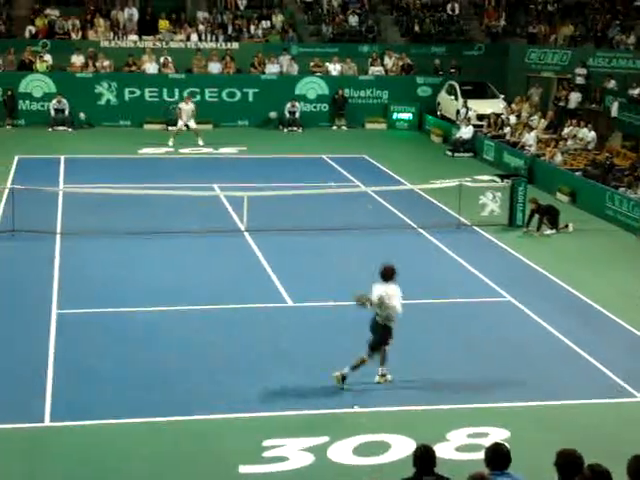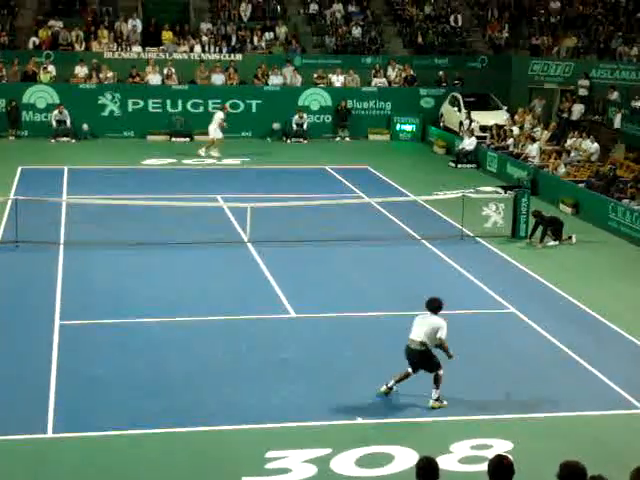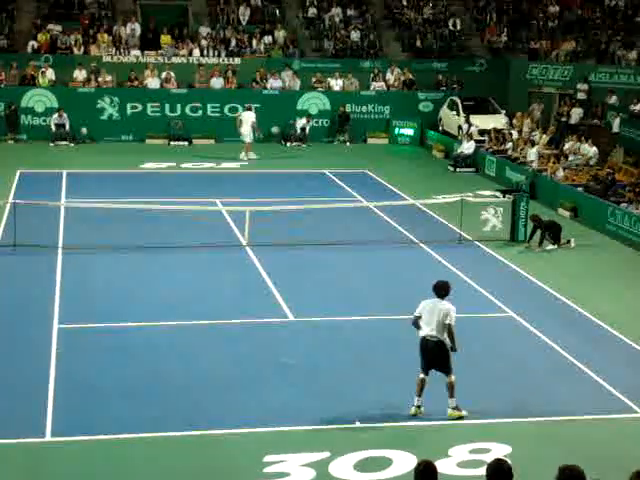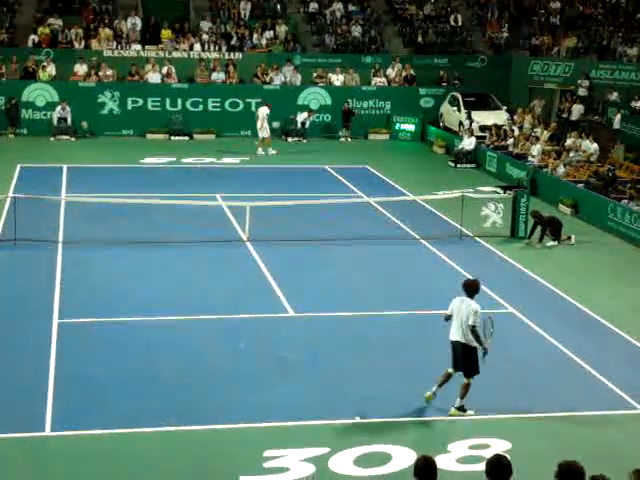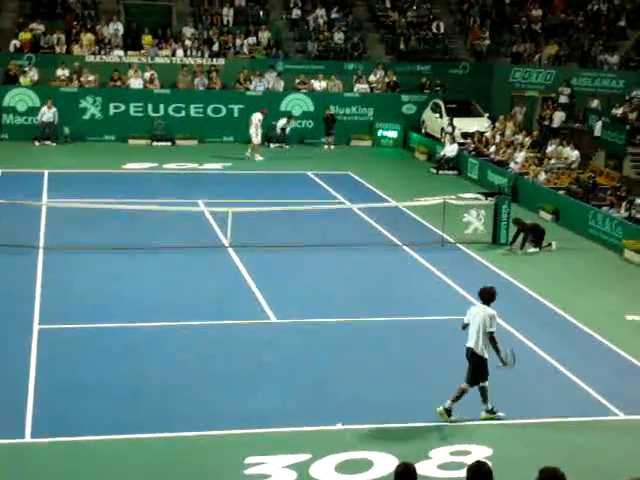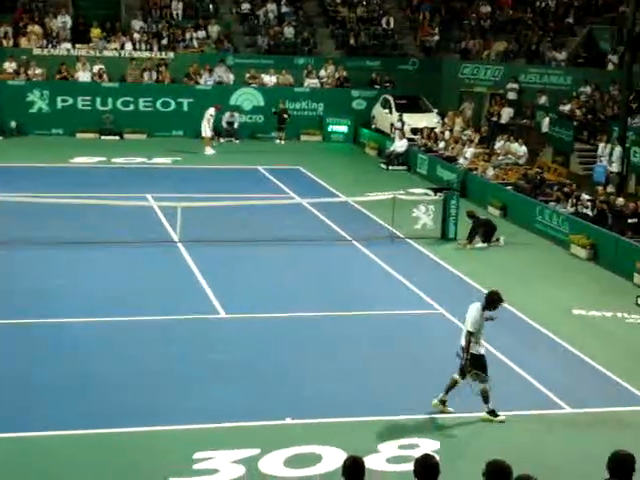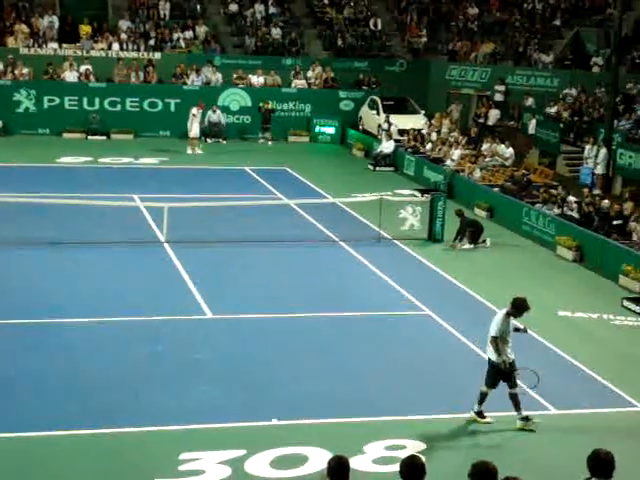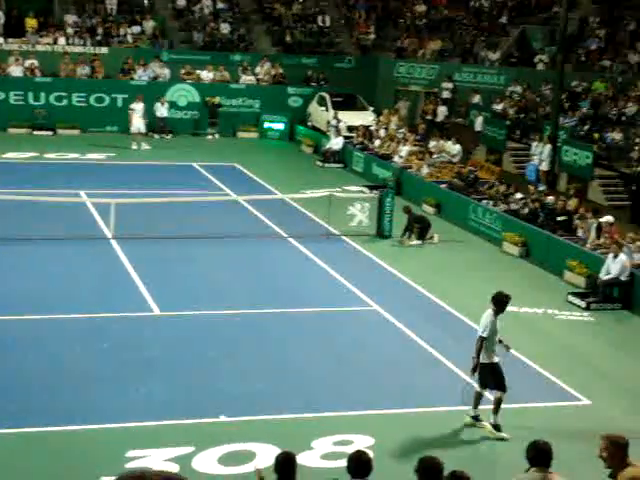
dt=0.5s
person 1, frame 1
left shoulder: (379, 288)
right shoulder: (396, 289)
left elbow: (377, 302)
left wrist: (366, 301)
left hip: (378, 323)
right hip: (386, 327)
left knee: (384, 345)
right knee: (369, 355)
left ankle: (382, 374)
right ankle: (343, 374)
person 1, frame 2
left shoulder: (418, 318)
right shoulder: (441, 323)
right elbow: (441, 342)
right wrist: (448, 353)
left hip: (409, 349)
right hip: (421, 352)
left knee: (413, 369)
right knee: (438, 369)
left ankle: (388, 386)
right ankle: (435, 399)
person 1, frame 3
left shoulder: (424, 303)
right shoulder: (449, 308)
left elbow: (414, 322)
right elbow: (449, 329)
right wrist: (454, 345)
left hip: (424, 341)
right hip: (438, 343)
left knee: (423, 373)
right knee: (449, 375)
left ankle: (416, 406)
right ankle: (453, 408)
person 1, frame 4
left shoulder: (456, 301)
right shoulder: (474, 308)
left elbow: (447, 318)
right elbow: (473, 330)
right wrist: (483, 345)
left hip: (454, 340)
right hip: (467, 344)
left knee: (453, 369)
right knee: (469, 376)
left ankle: (433, 391)
right ankle: (458, 407)
person 1, frame 5
left shoulder: (473, 309)
right shoulder: (491, 314)
left elbow: (464, 327)
right elbow: (491, 337)
right wrist: (500, 355)
left hip: (470, 348)
right hip: (479, 351)
left knee: (483, 380)
right knee: (469, 383)
left ankle: (488, 409)
right ankle: (446, 407)
person 1, frame 6
left shoulder: (476, 305)
right shoulder: (478, 315)
right elbow: (468, 336)
left wrist: (485, 318)
right wrist: (467, 357)
left hip: (470, 348)
right hip: (474, 350)
left knee: (460, 375)
right knee: (483, 379)
left ankle: (441, 400)
right ankle: (489, 411)
person 1, frame 7
left shoulder: (509, 316)
right shoulder: (500, 319)
right elbow: (493, 340)
left wrist: (520, 328)
right wrist: (501, 358)
left hip: (509, 357)
right hip: (497, 359)
left knee: (513, 387)
right knee: (489, 386)
left ankle: (521, 418)
right ankle: (477, 411)
person 1, frame 8
left shoulder: (491, 315)
right shoulder: (490, 320)
right elbow: (480, 341)
left wrist: (501, 342)
right wrist: (476, 361)
left hip: (487, 359)
right hip: (488, 360)
left knee: (482, 387)
right knee: (501, 390)
left ankle: (473, 416)
right ankle: (494, 424)
